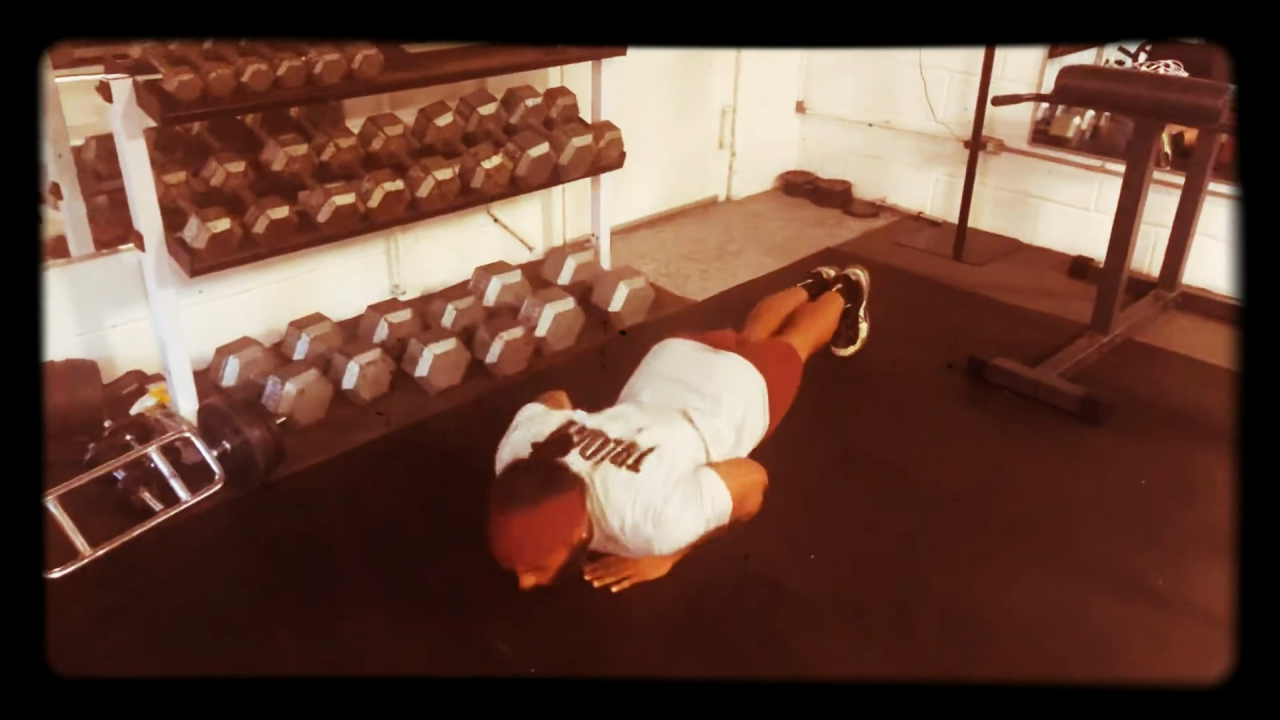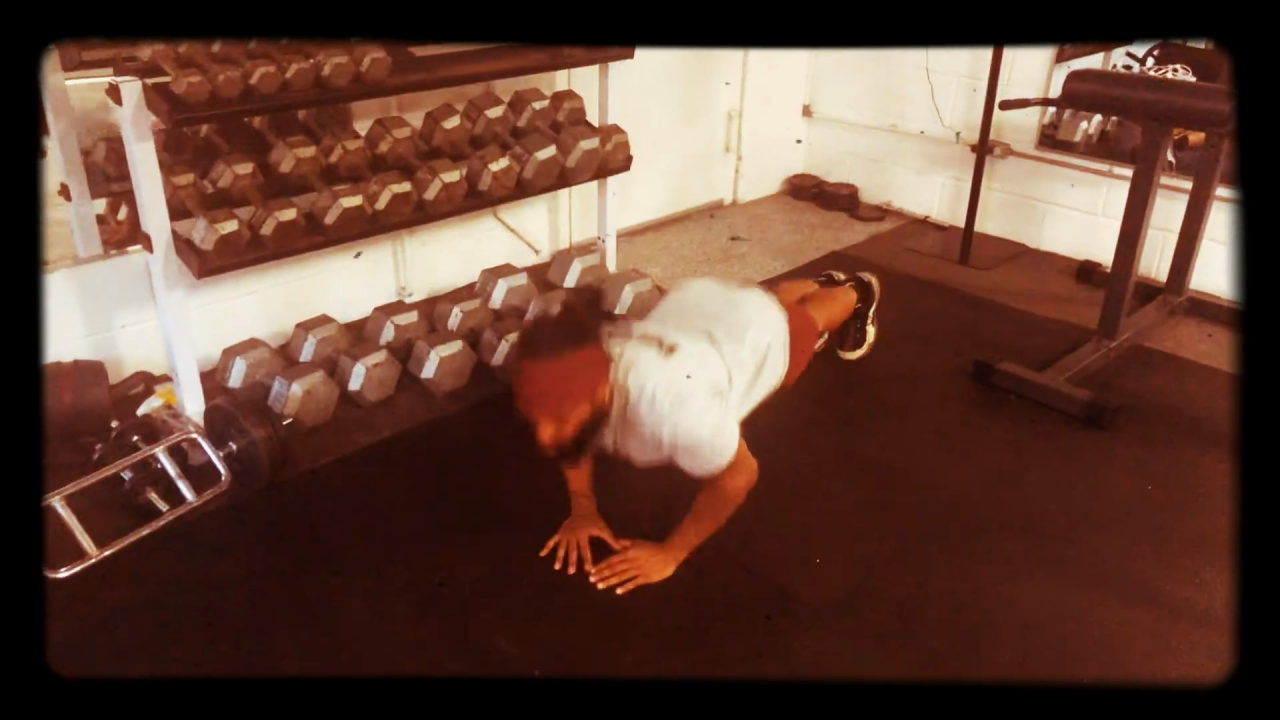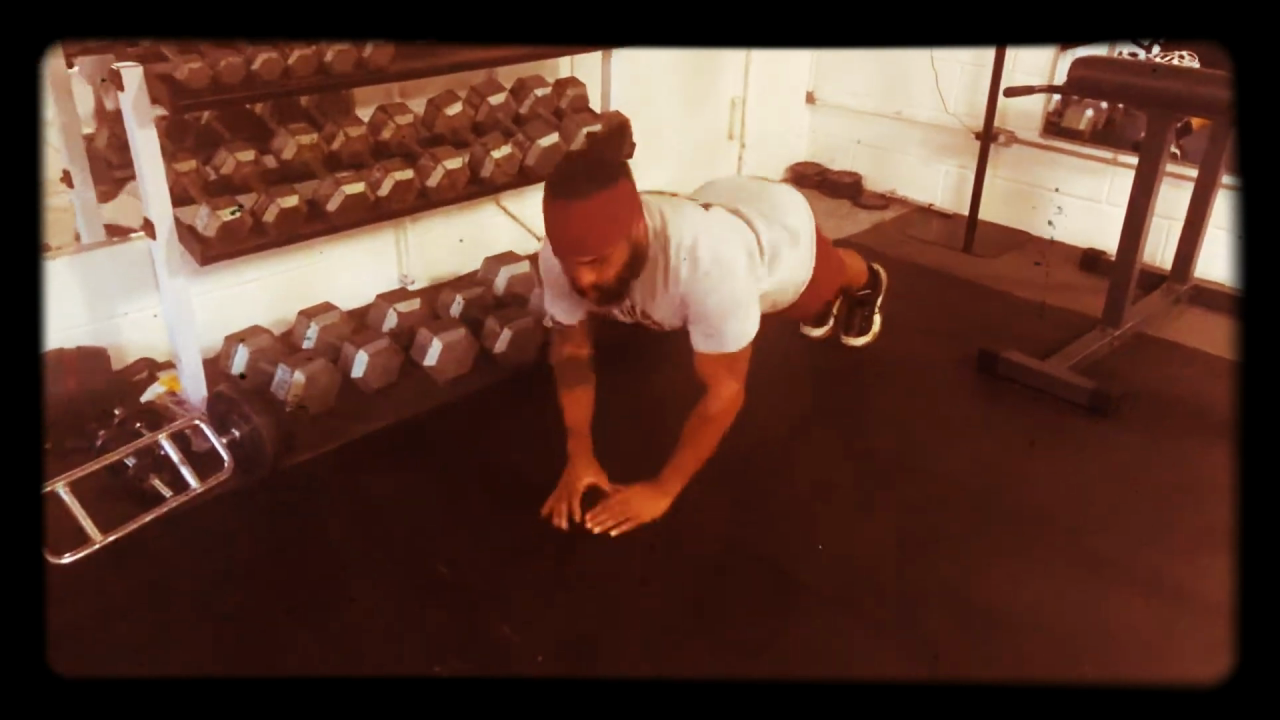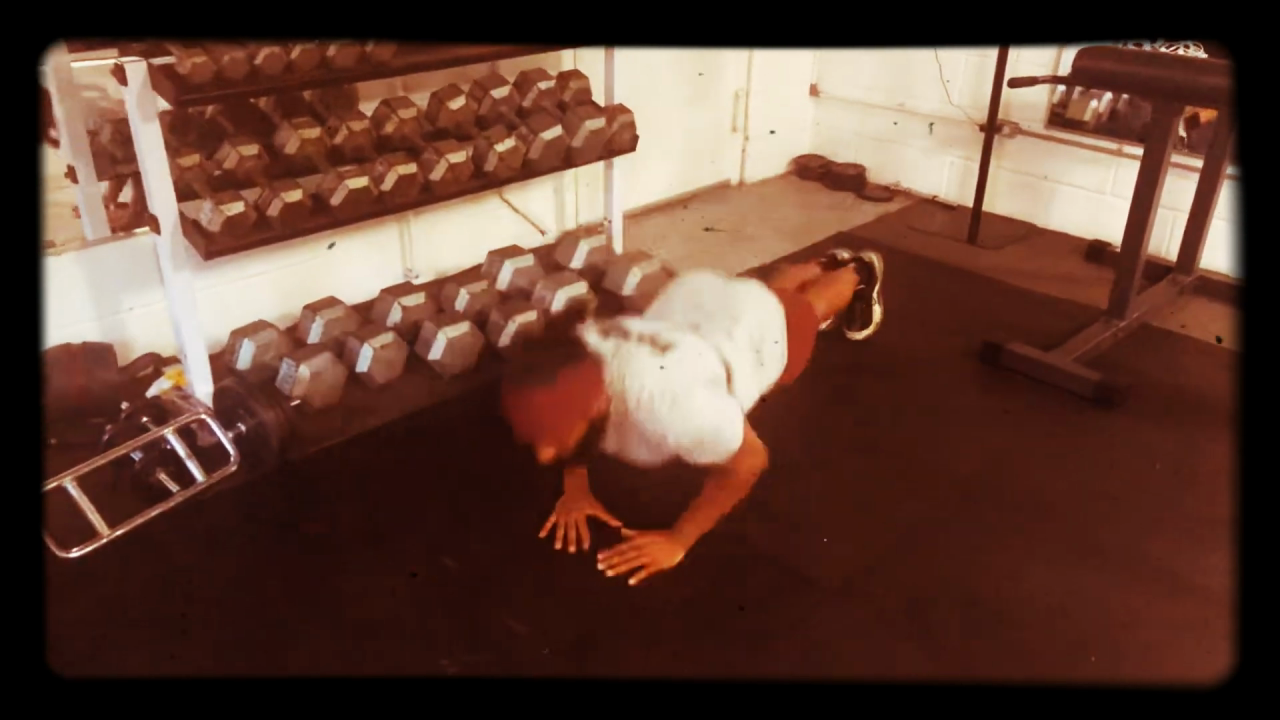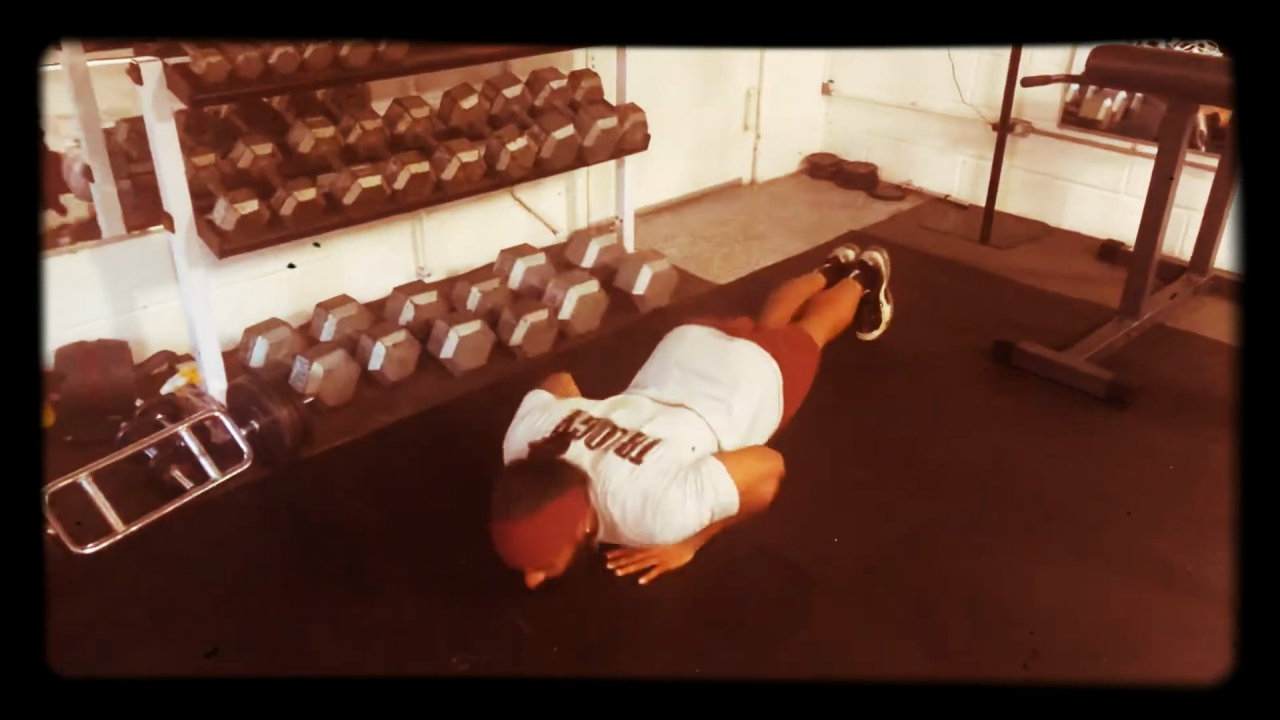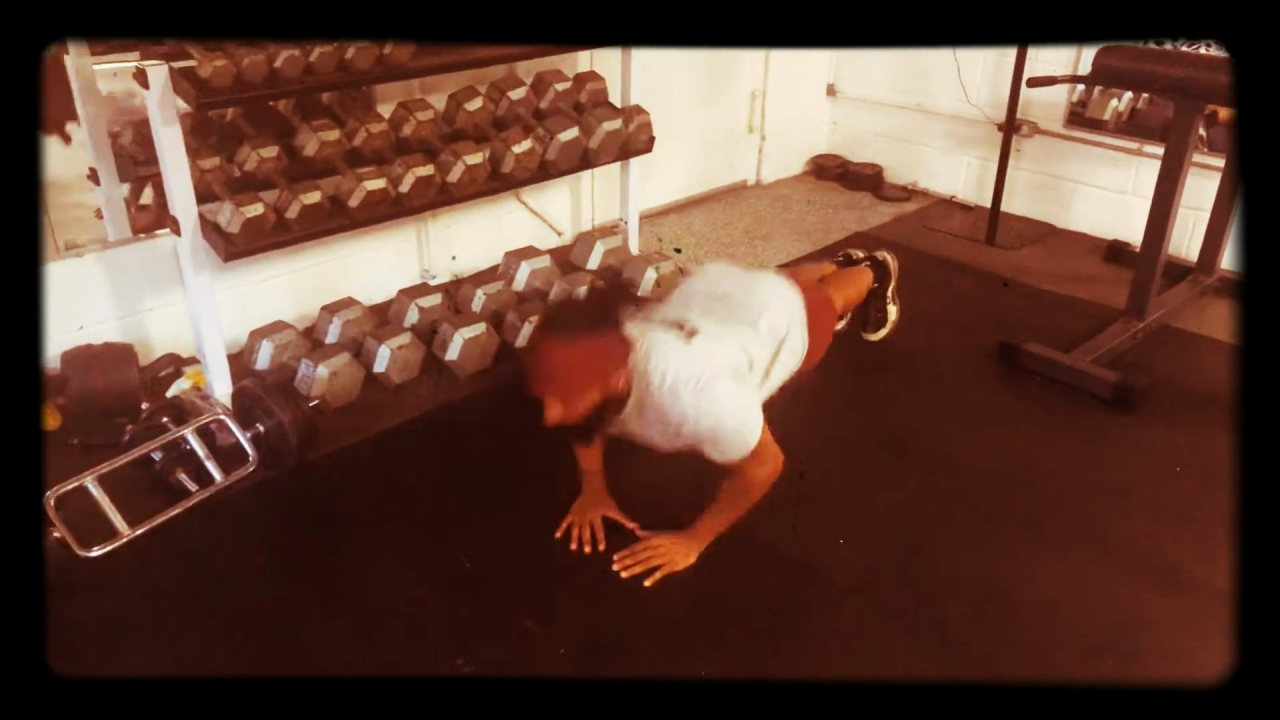
dt=0.3s
person 1, frame 1
left shoulder: (651, 520)
right shoulder: (519, 454)
left elbow: (753, 483)
left wrist: (666, 555)
left hip: (742, 385)
right hip: (672, 359)
left knee: (790, 344)
right knee: (753, 334)
left ankle: (847, 290)
right ankle: (814, 283)
person 1, frame 2
left shoulder: (673, 408)
right shoulder: (542, 374)
left elbow: (741, 475)
left wrist: (670, 552)
right wrist: (583, 510)
left hip: (761, 329)
right hip: (692, 301)
left knee: (808, 322)
left ankle: (857, 290)
right ankle: (826, 281)
person 1, frame 3
left shoulder: (707, 256)
right shoulder: (565, 248)
left elbow: (725, 388)
right elbow: (570, 345)
left wrist: (664, 491)
right wrist: (579, 457)
left hip: (789, 233)
left knee: (827, 280)
left ankle: (868, 284)
right ankle: (825, 304)
person 1, frame 4
left shoulder: (670, 408)
right shoulder: (545, 381)
left elbow: (749, 458)
left wrist: (679, 539)
right wrist: (576, 489)
left hip: (760, 334)
right hip: (689, 298)
left knee: (808, 307)
left ankle: (860, 271)
right ankle: (829, 262)
person 1, frame 5
left shoulder: (655, 510)
right shoulder: (528, 444)
left elbow: (769, 472)
right elbow: (558, 382)
left wrist: (689, 542)
left hip: (758, 376)
right hip: (687, 346)
left knee: (808, 330)
right knee: (768, 322)
left ankle: (865, 275)
right ankle: (834, 267)
person 1, frame 6
left shoulder: (690, 394)
right shoulder: (555, 353)
left elbow: (766, 463)
left wrist: (695, 538)
right wrist: (593, 490)
left hip: (779, 312)
right hip: (713, 287)
left knee: (828, 302)
left ankle: (874, 269)
right ankle: (843, 260)
